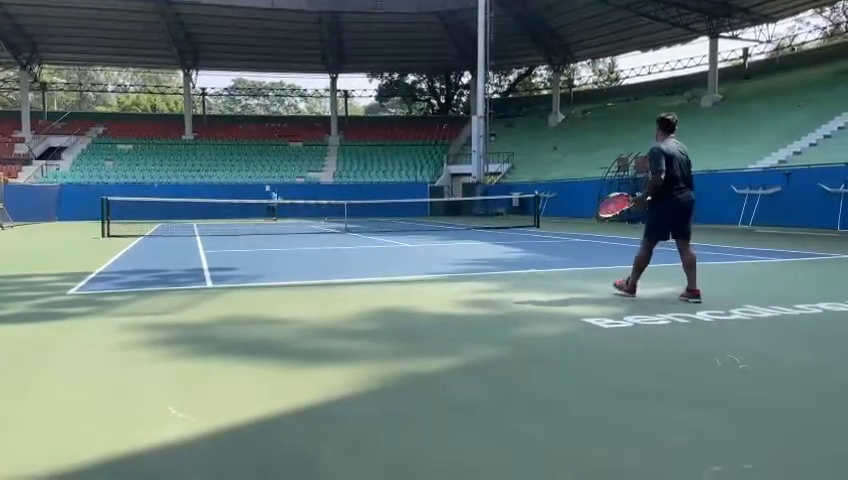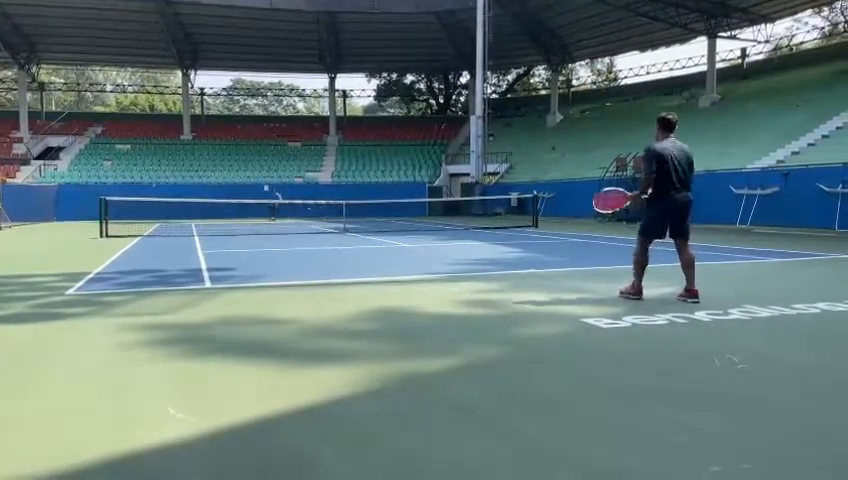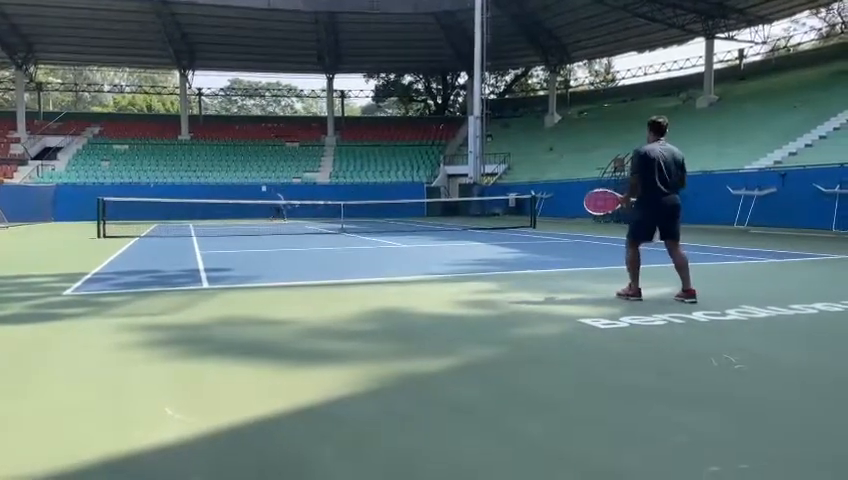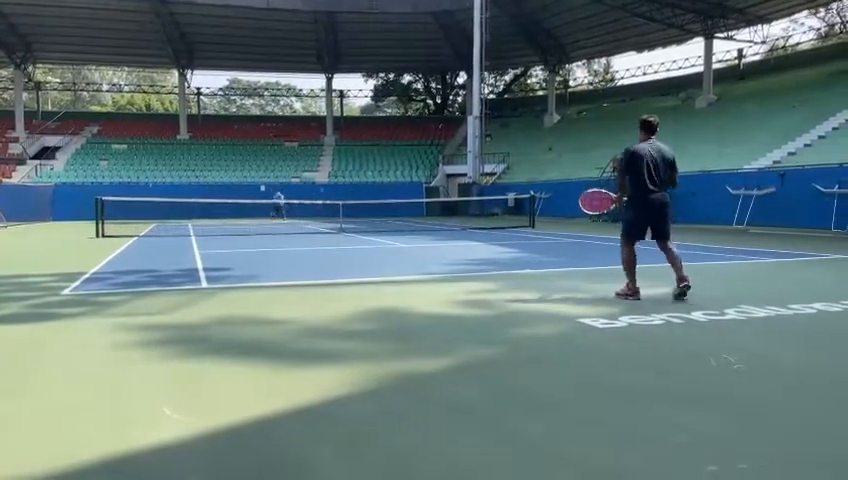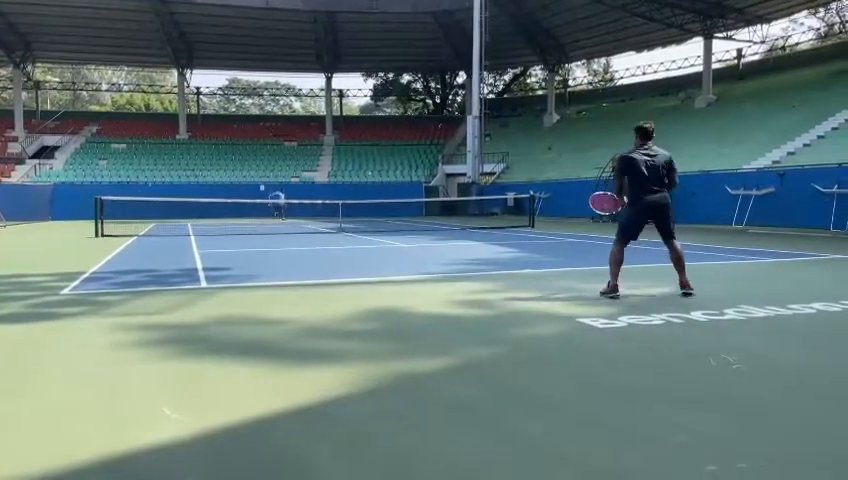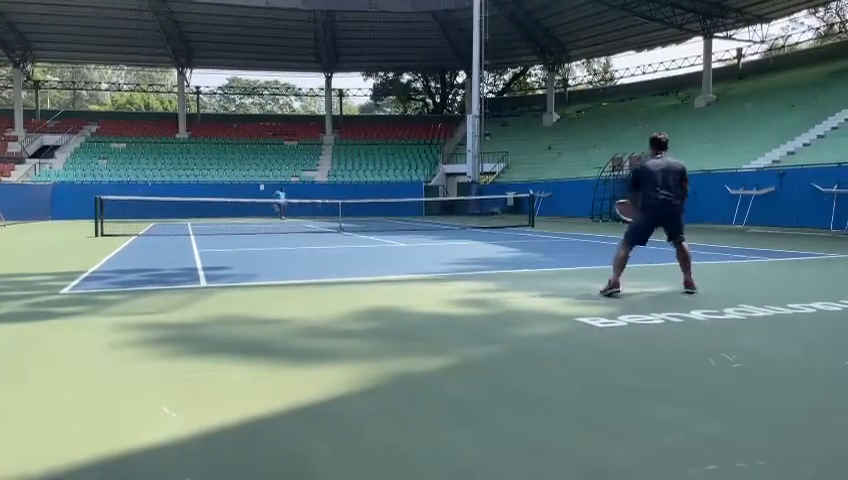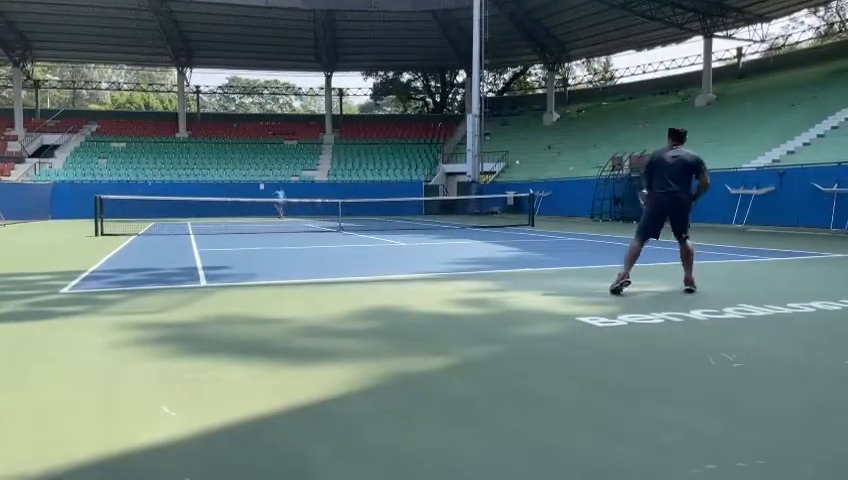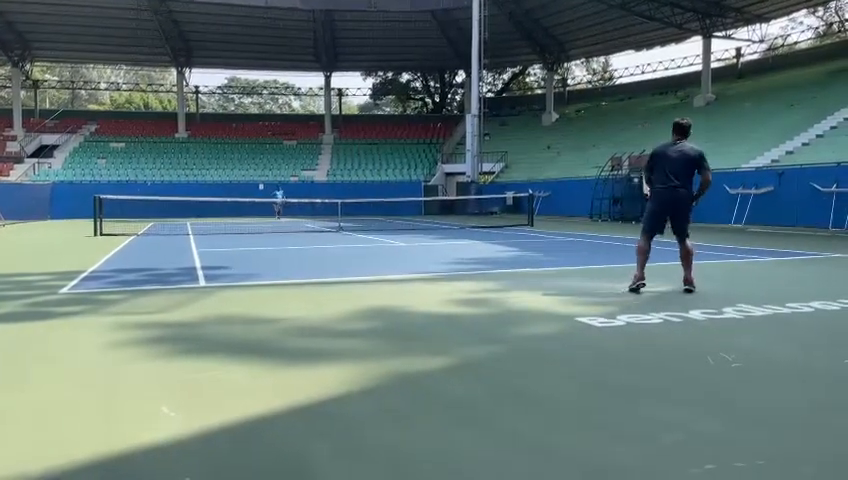
dt=0.2s
person 1, frame 1
left shoulder: (658, 149)
right shoulder: (683, 149)
left elbow: (657, 178)
left wrist: (643, 197)
left hip: (664, 203)
right hip: (685, 200)
left knee: (648, 244)
right knee: (685, 245)
left ankle: (630, 284)
right ankle: (692, 290)
person 1, frame 2
left shoulder: (654, 149)
right shoulder: (685, 149)
left elbow: (648, 179)
right elbow: (689, 178)
left wrist: (639, 195)
left hip: (660, 202)
right hip: (683, 201)
left knee: (643, 243)
right knee: (683, 245)
left ankle: (636, 287)
right ankle: (691, 290)
person 1, frame 3
left shoulder: (642, 152)
right shoulder: (677, 153)
left elbow: (634, 182)
right elbow: (682, 183)
left wrist: (628, 197)
left hip: (648, 205)
right hip: (671, 204)
left knee: (632, 244)
right knee: (674, 247)
left ankle: (634, 289)
right ankle: (688, 290)
person 1, frame 4
left shoulder: (631, 152)
right shoulder: (668, 152)
left elbow: (621, 179)
right elbow: (673, 182)
left wrist: (621, 196)
left hip: (638, 202)
right hip: (661, 202)
left knee: (628, 244)
right knee: (665, 244)
left ankle: (632, 287)
right ankle: (682, 278)
person 1, frame 5
left shoulder: (627, 157)
right shoulder: (665, 156)
left elbow: (618, 184)
right elbow: (674, 182)
left wrist: (622, 198)
left hip: (638, 204)
right hip: (661, 202)
left knee: (619, 243)
right knee: (672, 243)
left ankle: (613, 284)
right ankle: (684, 282)
person 1, frame 6
left shoulder: (641, 167)
right shoulder: (679, 166)
left elbow: (633, 195)
right elbow: (685, 192)
left wrist: (638, 209)
left hip: (649, 209)
right hip: (673, 209)
left knee: (625, 246)
right knee: (679, 242)
left ankle: (614, 282)
right ankle: (689, 281)
person 1, frame 7
left shoulder: (656, 156)
right shoulder: (694, 158)
left elbow: (646, 182)
right elbow: (705, 183)
left wrist: (649, 197)
right wrist: (692, 199)
left hip: (657, 201)
right hip: (681, 202)
left knee: (639, 239)
right knee: (683, 240)
left ankle: (624, 275)
right ankle: (689, 280)
person 1, frame 8
left shoulder: (658, 150)
right shoulder: (696, 153)
left elbow: (647, 175)
right elbow: (707, 179)
right wrist: (696, 197)
left hip: (659, 197)
right hip: (682, 199)
left knee: (646, 237)
right knee: (683, 239)
left ankle: (639, 276)
right ankle: (688, 279)
